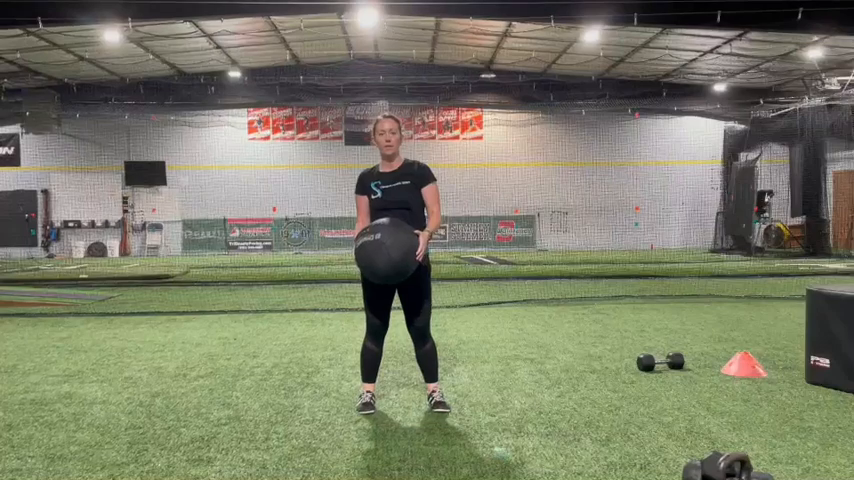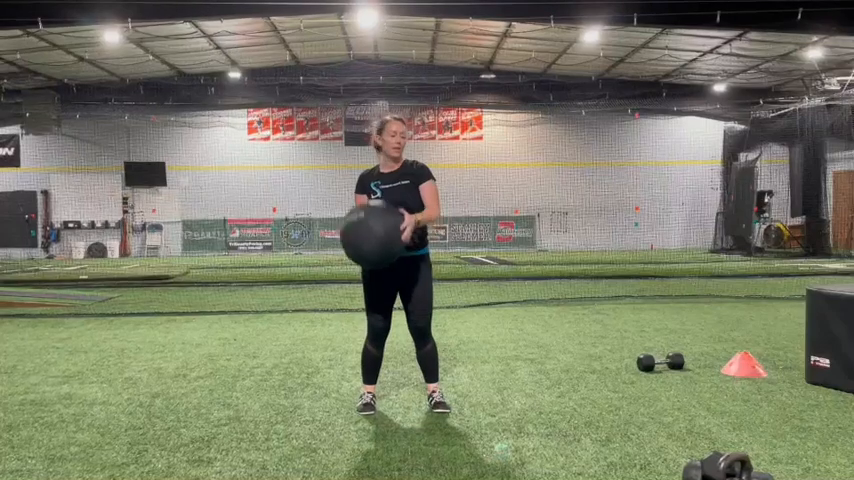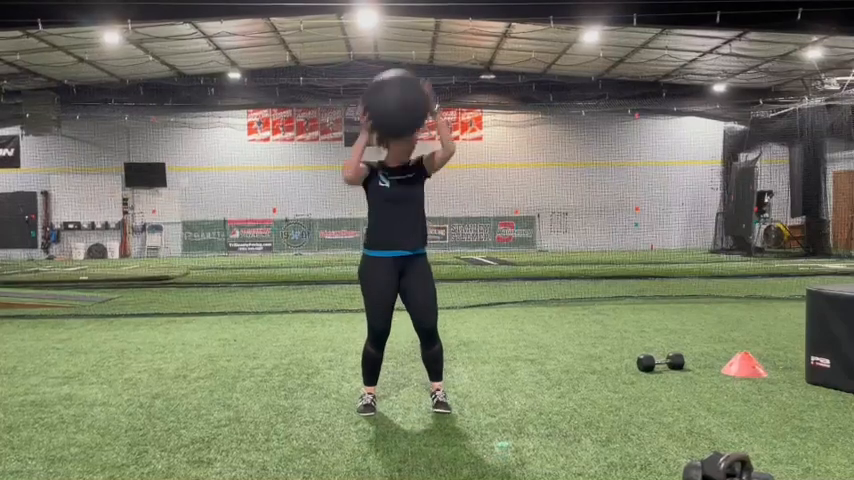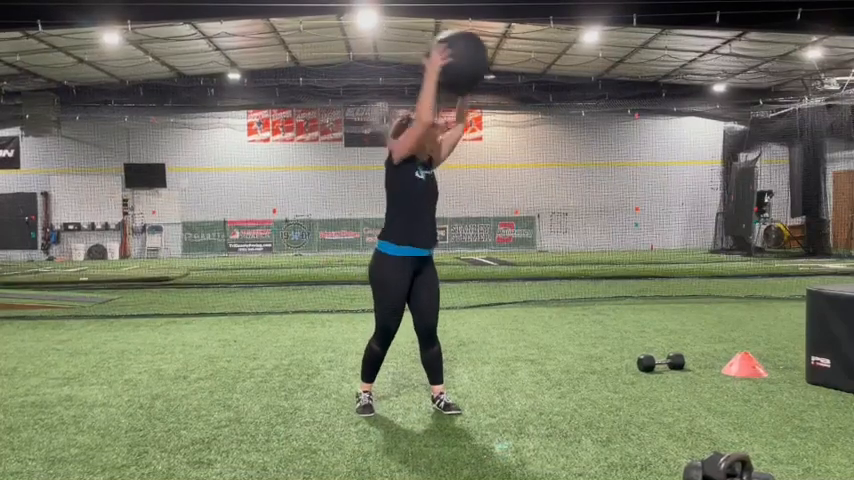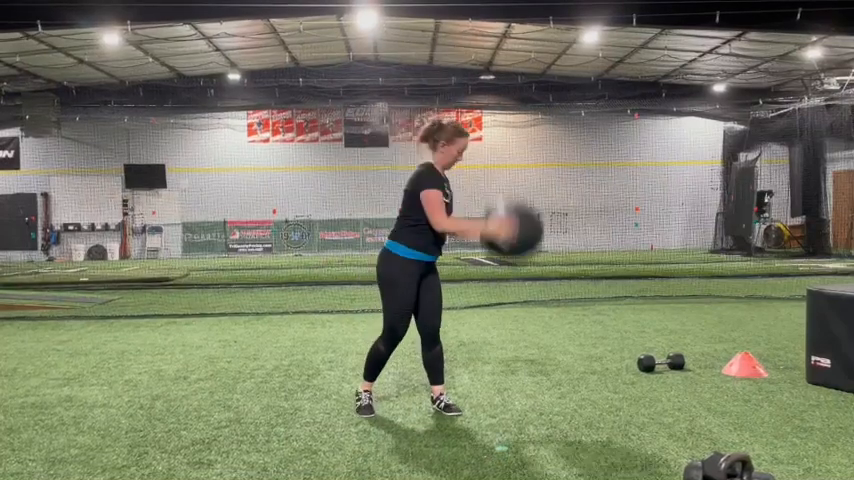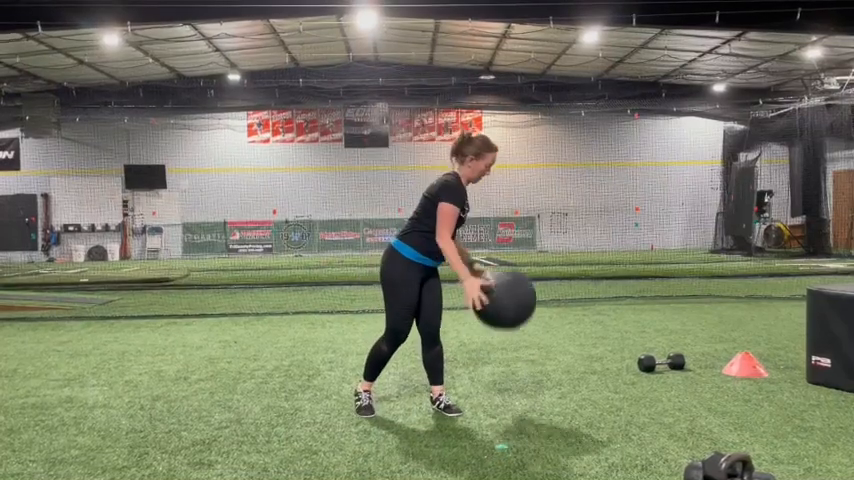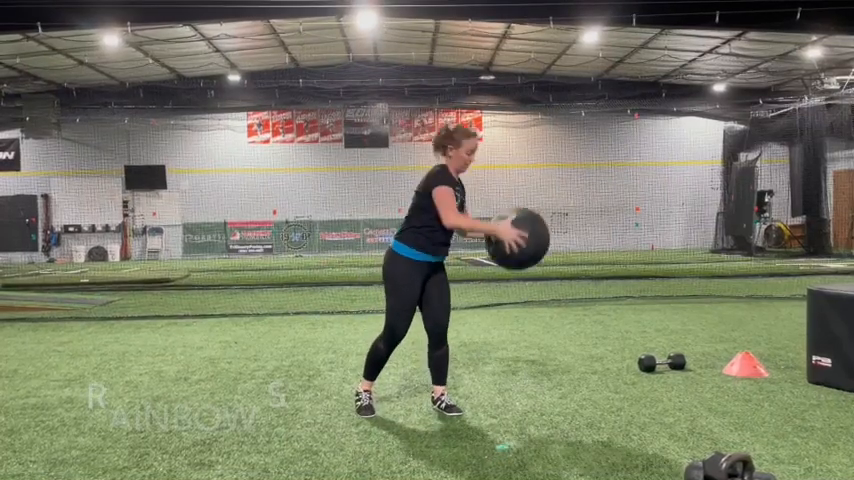
dt=0.3s
person 1, frame 1
left shoulder: (419, 171)
right shoulder: (366, 178)
left elbow: (435, 213)
right elbow: (363, 221)
left wrist: (426, 233)
left hip: (414, 261)
left knee: (420, 328)
right knee: (375, 327)
left ankle: (434, 391)
right ankle: (367, 391)
person 1, frame 2
left shoulder: (417, 171)
right shoulder: (366, 179)
left elbow: (434, 211)
left wrist: (415, 219)
left hip: (416, 262)
right hip: (379, 264)
left knee: (421, 328)
right knee: (377, 329)
left ankle: (434, 391)
right ankle: (368, 392)
person 1, frame 3
left shoulder: (419, 170)
right shoulder: (372, 172)
left elbow: (448, 149)
right elbow: (349, 174)
left wrist: (434, 113)
right wrist: (365, 134)
left hip: (415, 262)
right hip: (378, 263)
left knee: (428, 328)
right knee: (378, 332)
left ankle: (437, 391)
right ankle: (368, 393)
person 1, frame 4
left shoulder: (427, 163)
right shoulder: (398, 161)
left elbow: (458, 128)
right elbow: (424, 119)
right wrist: (431, 74)
left hip: (423, 262)
right hip: (392, 261)
left knee: (428, 330)
right knee: (386, 331)
left ankle: (439, 394)
right ankle: (365, 391)
person 1, frame 5
left shoulder: (440, 179)
right shoulder: (425, 175)
left elbow: (450, 223)
right elbow: (441, 223)
left wrist: (483, 229)
right wrist: (486, 227)
left hip: (425, 265)
right hip: (399, 263)
left knee: (431, 333)
right knee: (394, 331)
left ankle: (438, 395)
right ankle: (365, 390)
person 1, frame 6
left shoulder: (457, 188)
right shoulder: (451, 187)
left elbow: (450, 240)
right elbow: (443, 239)
left wrist: (473, 270)
right wrist: (468, 280)
left hip: (426, 268)
right hip: (402, 265)
left knee: (431, 333)
right knee: (397, 333)
left ankle: (438, 395)
right ankle: (364, 390)
person 1, frame 7
left shoulder: (456, 184)
right shoulder: (437, 176)
left elbow: (458, 224)
right elbow: (450, 219)
left wrist: (495, 230)
right wrist: (497, 230)
left hip: (434, 266)
right hip: (404, 262)
left knee: (439, 331)
right knee: (395, 331)
left ankle: (439, 394)
right ankle: (364, 389)
